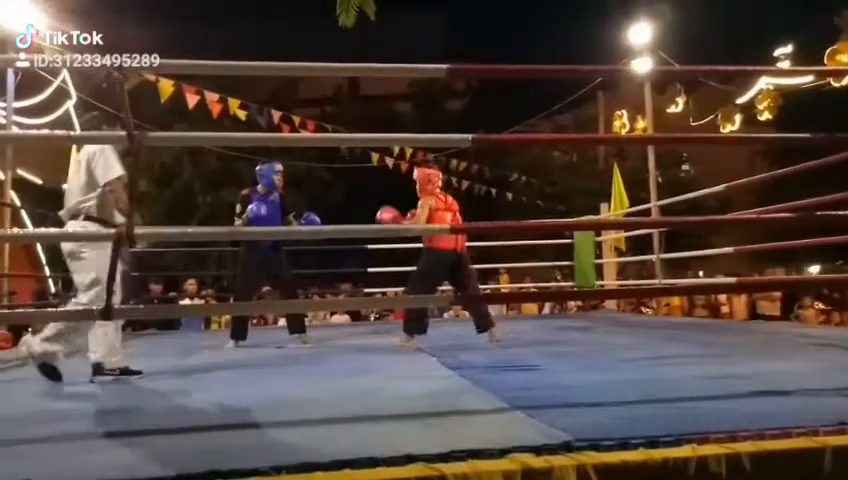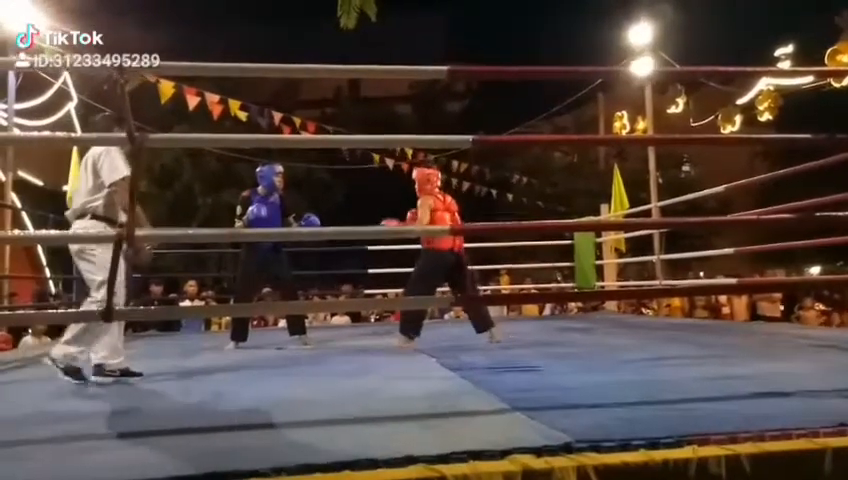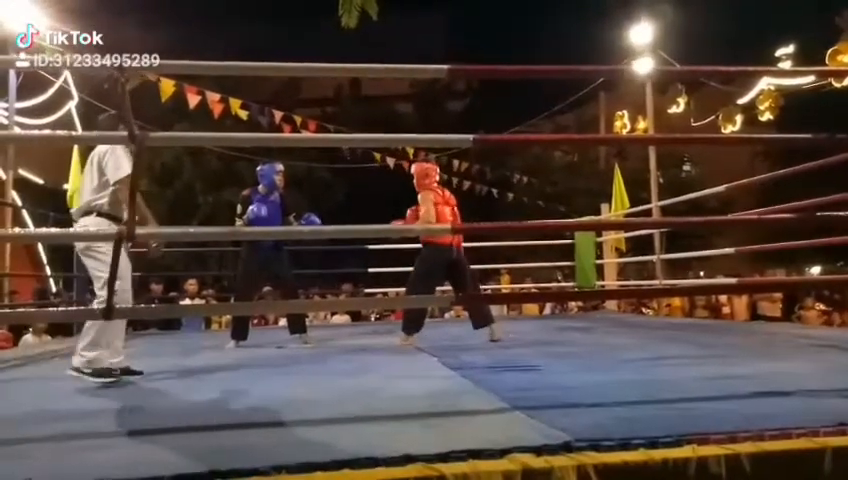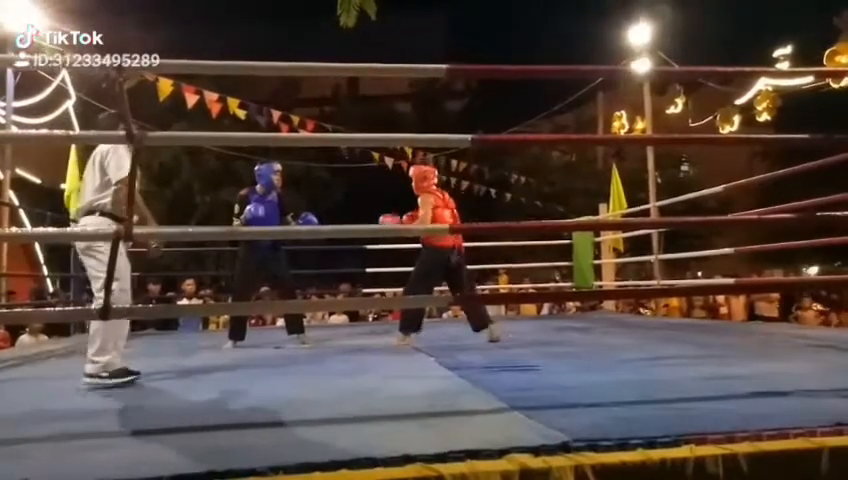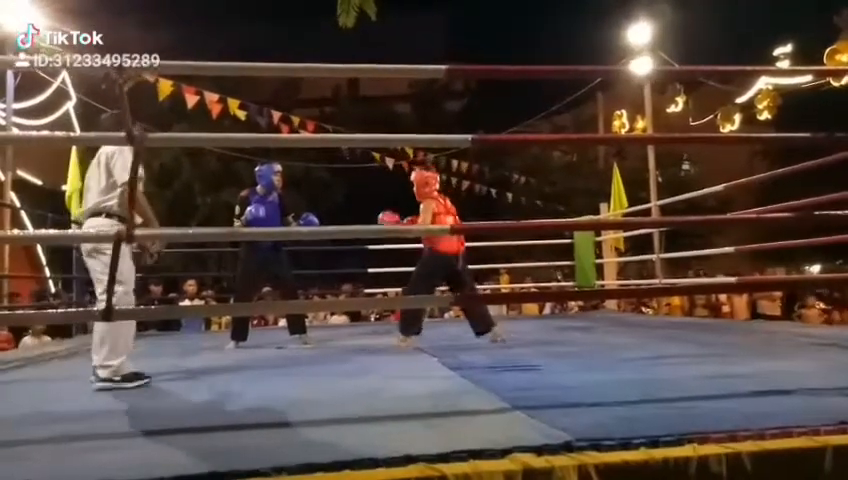
dt=0.1s
person 1, frame 1
left shoulder: (87, 154)
right shoulder: (101, 150)
right elbow: (114, 191)
left wrist: (121, 228)
left hip: (97, 234)
left knee: (109, 301)
right knee: (93, 300)
left ankle: (107, 362)
right ankle: (44, 347)
person 1, frame 2
left shoulder: (94, 154)
right shoulder: (106, 150)
right elbow: (119, 190)
right wrist: (144, 225)
left hip: (101, 231)
right hip: (96, 229)
left knee: (115, 297)
right knee: (106, 295)
left ankle: (108, 362)
right ankle: (67, 353)
person 1, frame 3
left shoulder: (100, 155)
right shoulder: (113, 149)
right elbow: (124, 188)
right wrist: (150, 223)
left hip: (103, 231)
right hip: (100, 230)
left knee: (118, 296)
right knee: (114, 294)
left ankle: (110, 361)
right ankle: (88, 361)
person 1, frame 4
left shoulder: (101, 153)
right shoulder: (115, 148)
right elbow: (126, 188)
right wrist: (150, 223)
left hip: (103, 230)
right hip: (101, 230)
left knee: (116, 297)
right knee: (113, 295)
left ankle: (107, 362)
right ankle: (100, 365)
person 1, frame 5
left shoulder: (100, 158)
right shoulder: (120, 150)
right elbow: (131, 190)
left wrist: (141, 240)
right wrist: (154, 227)
left hip: (97, 229)
right hip: (109, 230)
left knee: (111, 300)
right knee: (118, 298)
left ankle: (106, 366)
right ankle: (112, 370)
person 2, frame 1
left shoulder: (279, 196)
right shoulder: (247, 196)
left elbow: (289, 221)
right elbow: (237, 225)
left wrist: (302, 223)
right wrist: (247, 217)
left hip: (274, 248)
right hip: (253, 249)
left knee: (289, 289)
right knee: (243, 292)
left ankle: (300, 332)
right ankle: (235, 337)
person 2, frame 2
left shoulder: (279, 198)
right shoulder: (248, 197)
left elbow: (289, 222)
right elbow: (237, 227)
left wrist: (303, 224)
right wrist: (247, 219)
left hip: (275, 250)
right hip: (253, 251)
left knee: (289, 290)
right knee: (243, 293)
left ankle: (300, 333)
right ankle: (236, 339)
person 2, frame 3
left shoulder: (280, 196)
right shoulder: (248, 196)
left elbow: (290, 221)
right elbow: (238, 226)
left wrist: (303, 223)
right wrist: (247, 219)
left hip: (275, 249)
right hip: (254, 250)
left knee: (290, 289)
right knee: (244, 292)
left ankle: (301, 332)
right ankle: (236, 338)
person 2, frame 4
left shoulder: (278, 196)
right shoulder: (246, 196)
left elbow: (287, 221)
right elbow: (236, 226)
left wrist: (300, 223)
right wrist: (245, 218)
left hip: (273, 248)
right hip: (251, 250)
left knee: (288, 289)
right knee: (241, 292)
left ankle: (298, 332)
right ankle: (234, 338)
person 2, frame 5
left shoulder: (278, 197)
right shoulder: (246, 197)
left elbow: (288, 221)
right elbow: (237, 227)
left wrist: (301, 223)
right wrist: (245, 219)
left hip: (274, 249)
right hip: (253, 251)
left knee: (289, 289)
right knee: (244, 293)
left ankle: (301, 333)
right ankle: (236, 338)
person 3, frame 1
left shoulder: (427, 201)
right shoulder: (448, 200)
left elbow: (418, 224)
left wrist: (396, 221)
right wrist: (417, 218)
left hip: (437, 253)
right hip: (457, 252)
left knee: (416, 291)
right knee: (470, 292)
left ankle: (409, 336)
right ankle: (491, 331)
person 3, frame 2
left shoulder: (426, 200)
right shoulder: (448, 199)
left elbow: (421, 226)
left wrist: (400, 227)
right wrist: (416, 220)
left hip: (436, 253)
right hip: (455, 252)
left knee: (414, 293)
right knee: (469, 293)
left ankle: (407, 337)
right ankle: (492, 332)
person 3, frame 3
left shoulder: (425, 195)
right shoulder: (446, 195)
left elbow: (430, 221)
left wrist: (408, 226)
right wrist: (419, 216)
left hip: (436, 249)
right hip: (454, 248)
left knee: (416, 290)
right knee: (467, 289)
left ankle: (408, 335)
right ankle: (493, 329)
person 3, frame 4
left shoulder: (425, 198)
right shoulder: (445, 197)
left elbow: (424, 224)
left wrist: (401, 226)
right wrist: (416, 220)
left hip: (435, 250)
right hip: (454, 250)
left knee: (414, 291)
right knee: (466, 290)
left ankle: (405, 335)
right ankle: (491, 329)
person 3, frame 5
left shoulder: (427, 204)
right shoulder: (445, 202)
left wrist: (397, 225)
right wrist: (417, 222)
left hip: (437, 256)
right hip: (455, 255)
left knee: (413, 293)
right knee: (468, 294)
left ankle: (406, 337)
right ankle: (494, 331)
